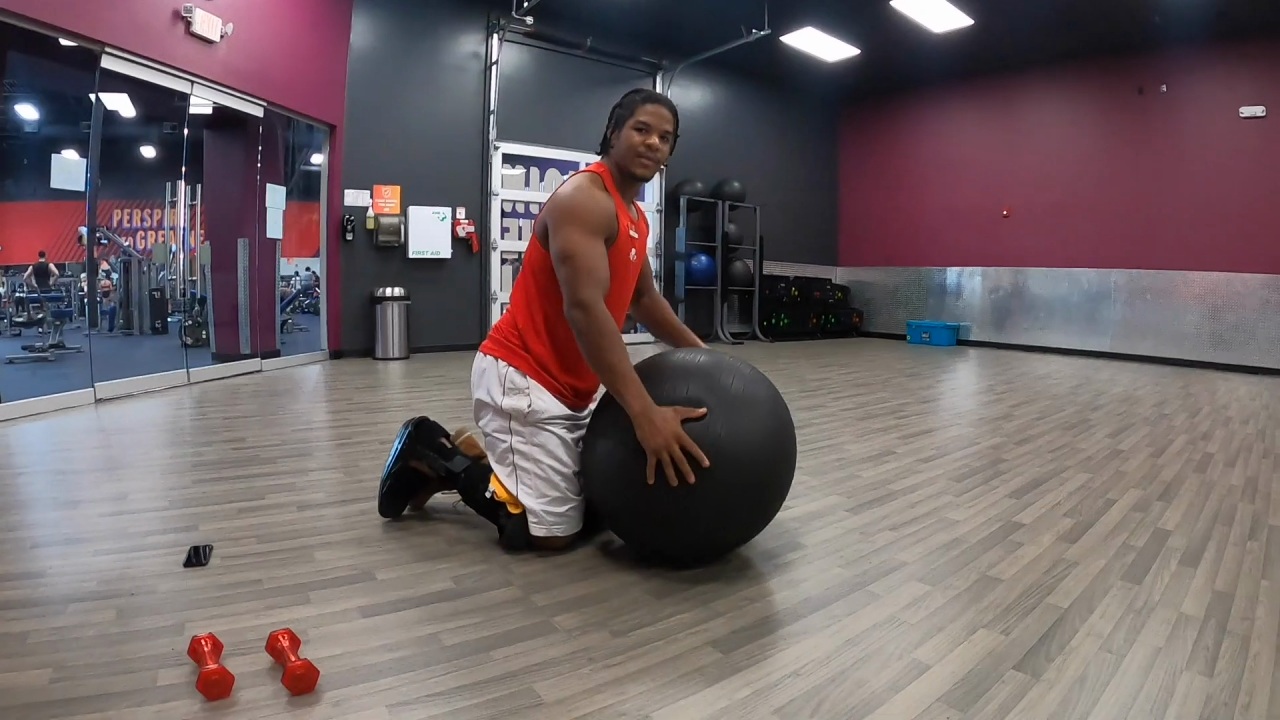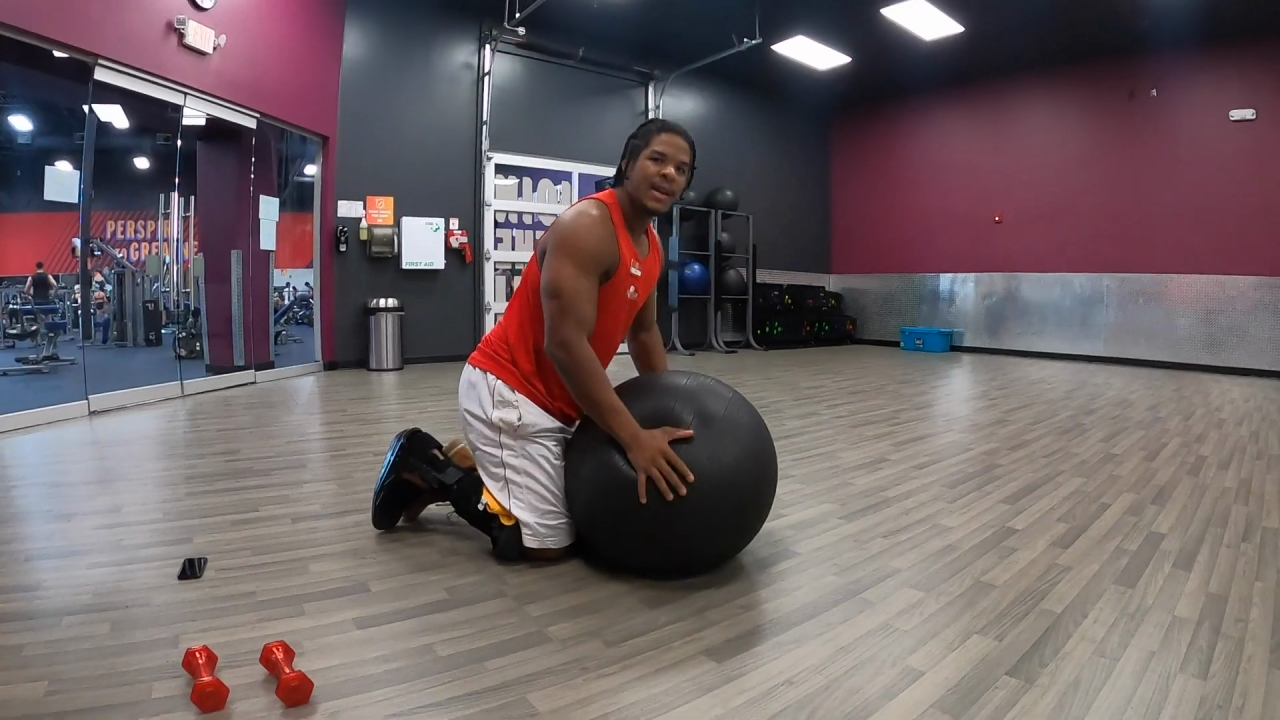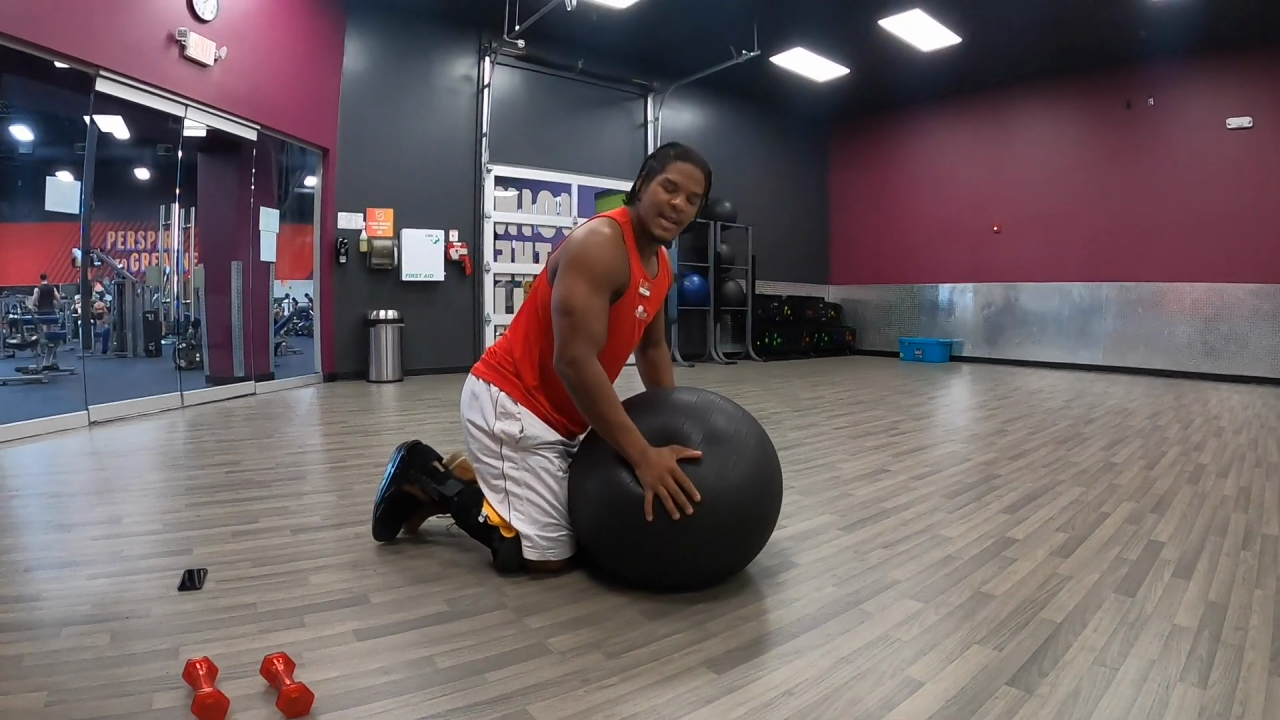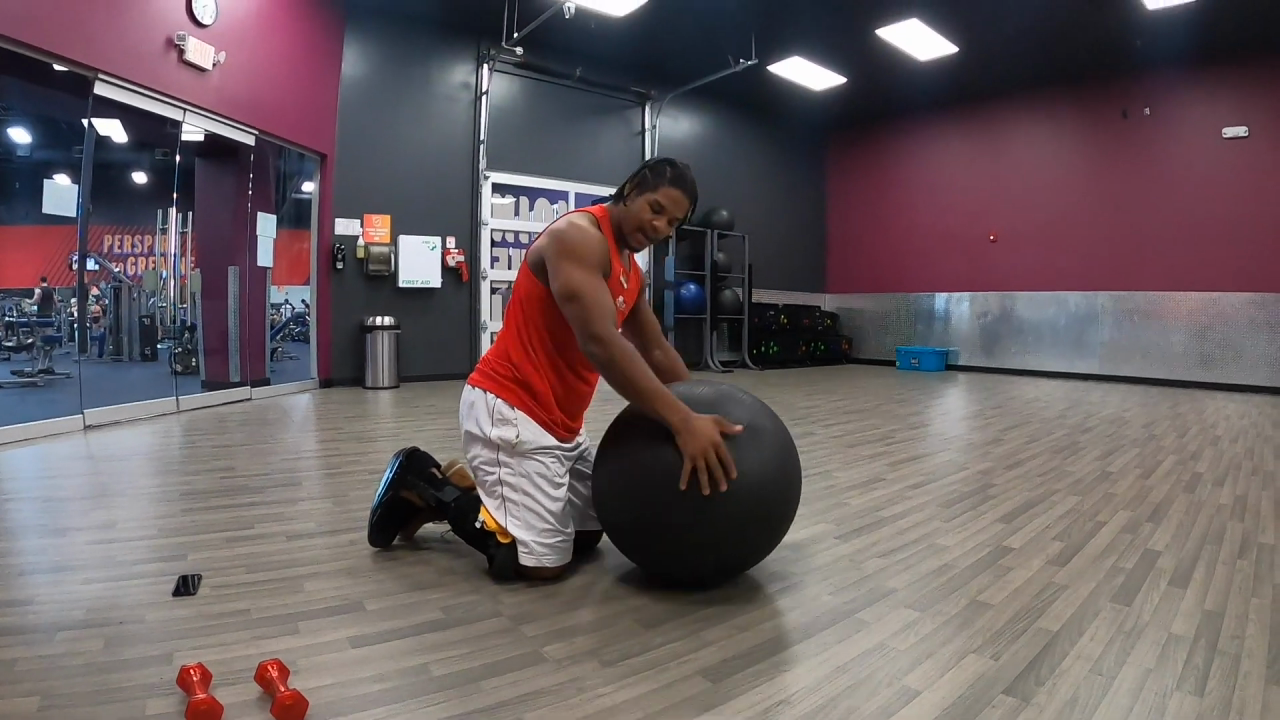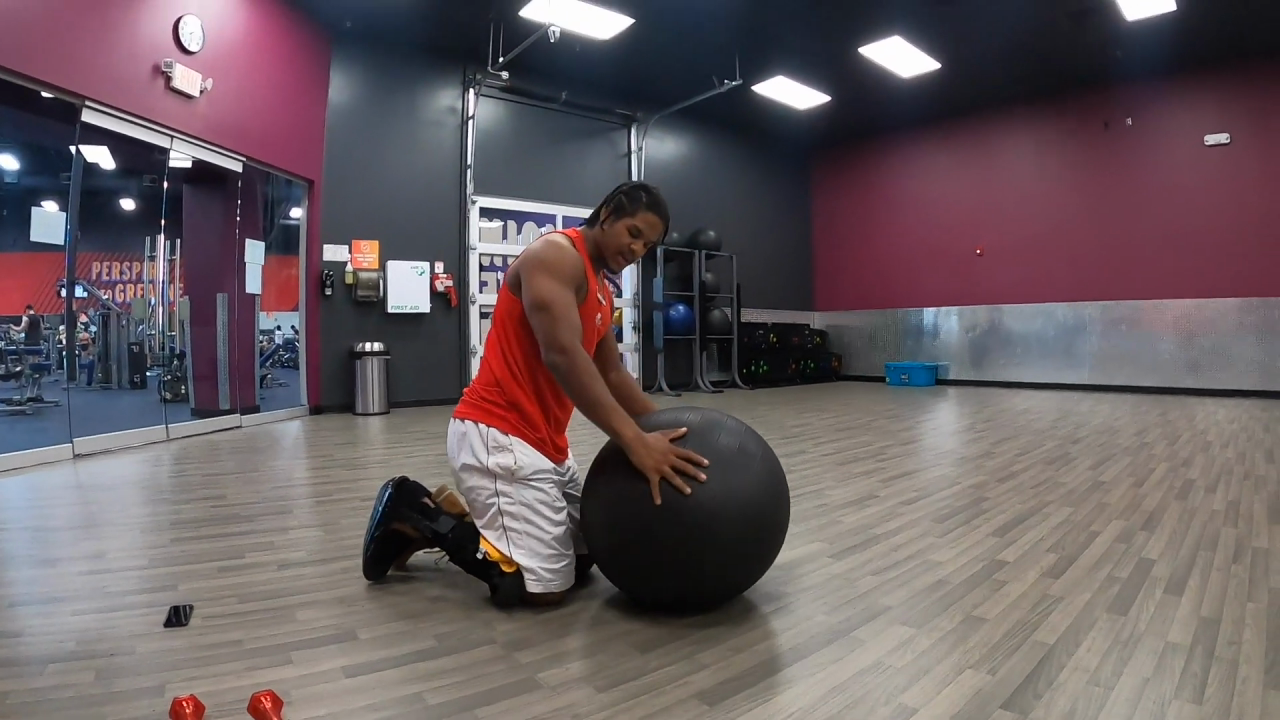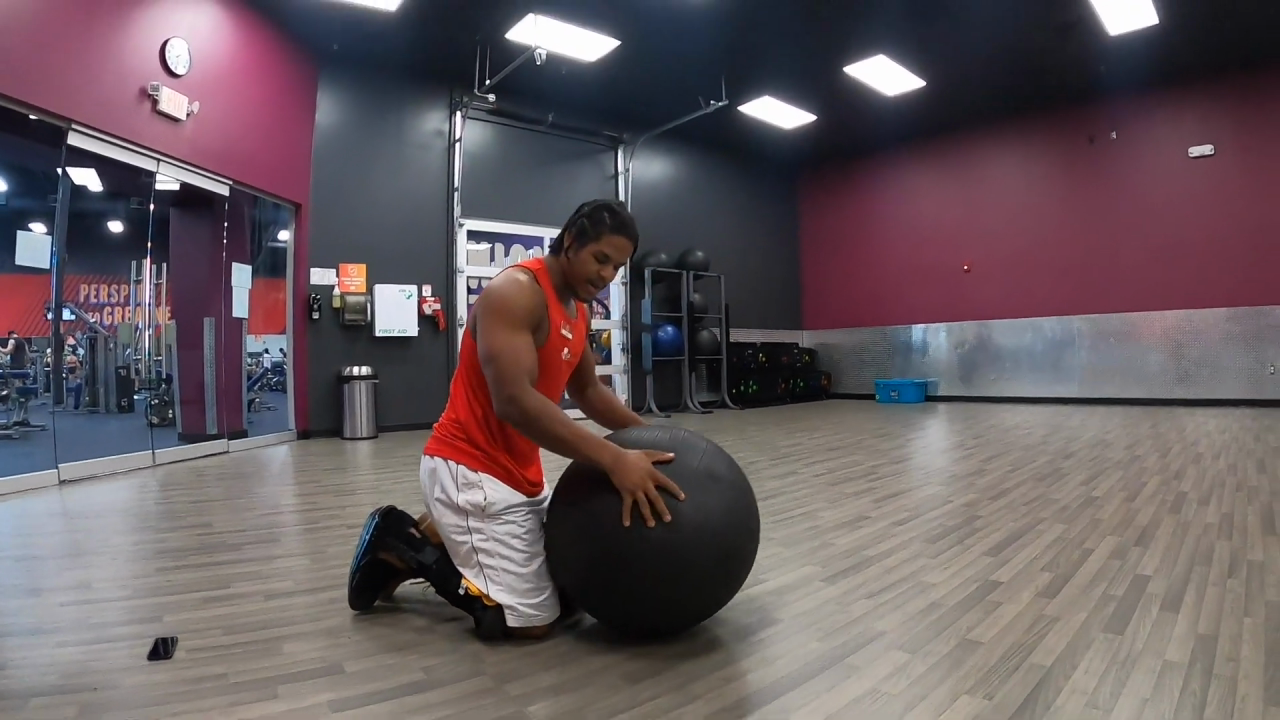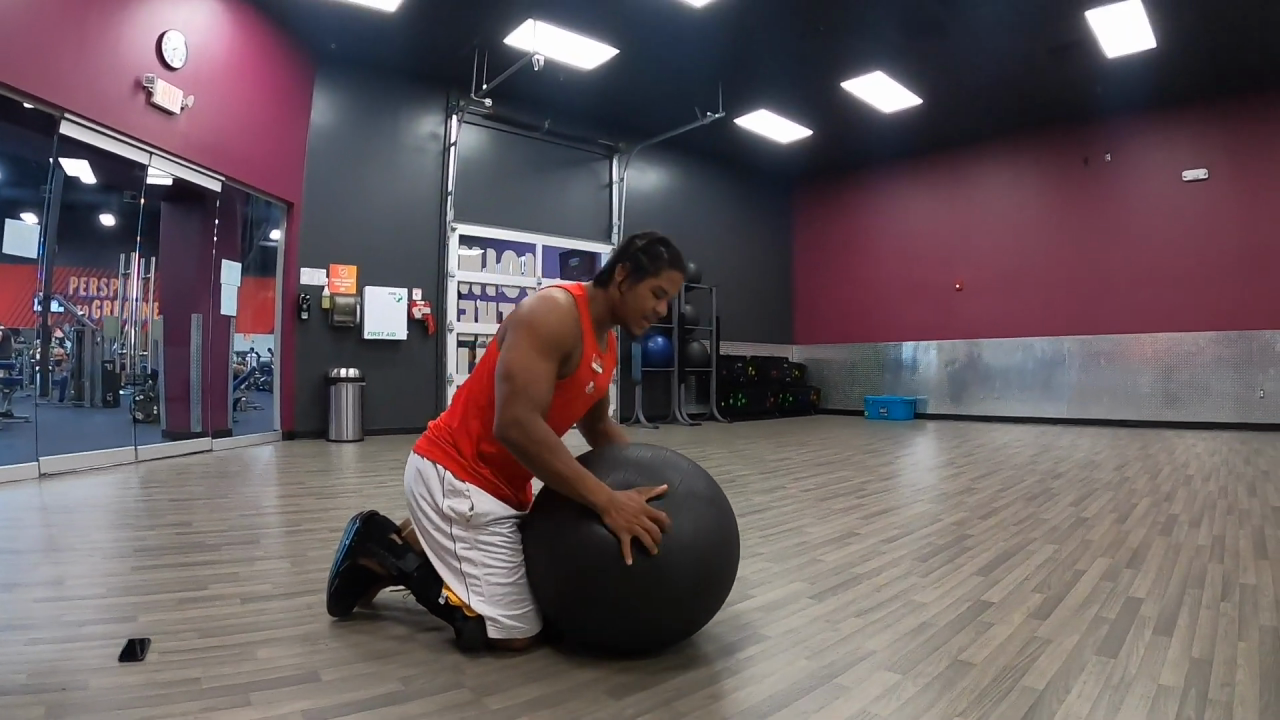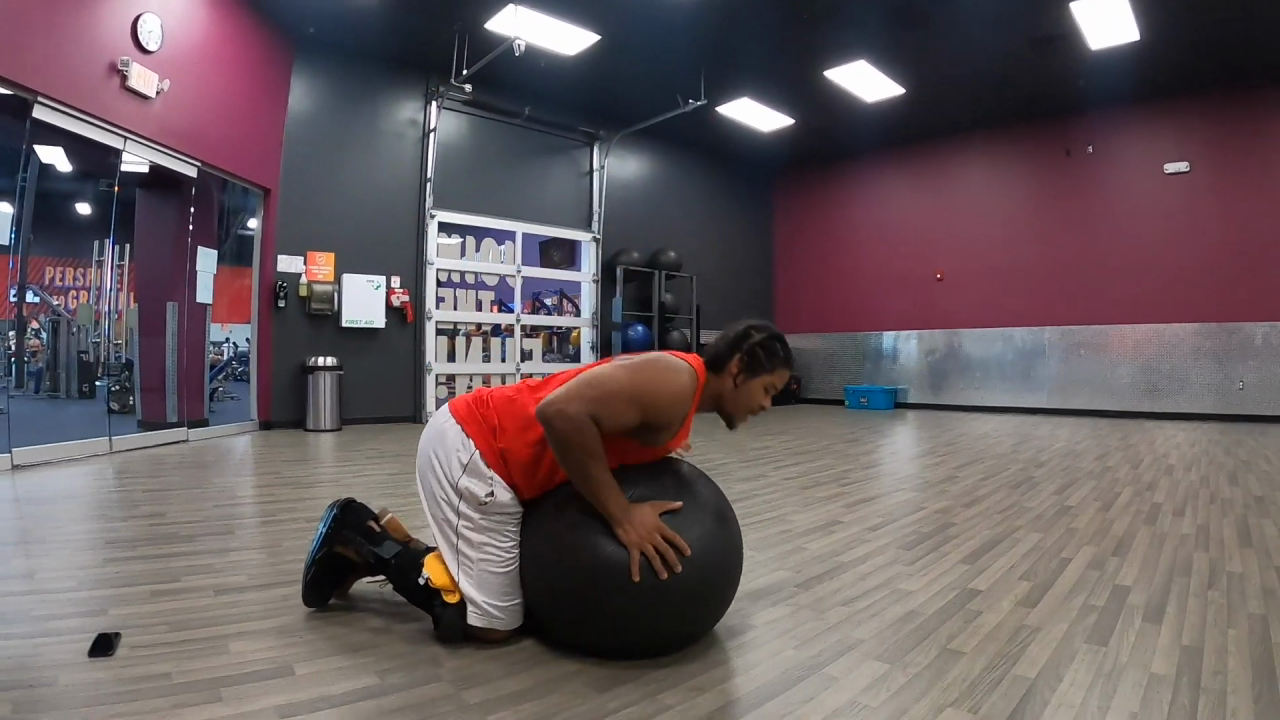
dt=0.4s
person 1, frame 1
left shoulder: (635, 216)
right shoulder: (585, 198)
left elbow: (643, 297)
right elbow: (583, 308)
left wrist: (696, 350)
right wrist: (645, 413)
left hip: (569, 385)
right hip: (522, 376)
right knee: (555, 531)
left ankle: (469, 456)
right ankle: (437, 456)
person 1, frame 2
left shoulder: (651, 246)
right shoulder: (588, 226)
left elbow: (642, 331)
right elbow: (564, 343)
right wrist: (633, 436)
left hip: (556, 399)
right hip: (510, 388)
right knee: (547, 543)
left ankle: (461, 465)
right ankle: (430, 468)
person 1, frame 3
left shoulder: (660, 266)
right shoulder: (599, 243)
left elbow: (652, 348)
right elbow: (574, 360)
right wrist: (642, 456)
left hip: (557, 411)
right hip: (510, 401)
right knee: (547, 555)
left ankle: (463, 479)
right ankle: (430, 480)
person 1, frame 4
left shoulder: (630, 268)
right shoulder: (578, 235)
left elbow: (655, 347)
right elbow: (598, 341)
left wrist: (696, 411)
right wrist: (682, 421)
left hip: (560, 417)
right hip: (510, 408)
left knee: (585, 536)
right knee: (543, 561)
left ankle: (461, 487)
right ankle: (427, 486)
person 1, frame 5
left shoulder: (600, 287)
right shoulder: (555, 254)
left elbow: (611, 373)
right elbow: (561, 354)
left wrist: (663, 426)
right wrist: (633, 438)
left hip: (544, 440)
right hip: (498, 435)
left knee: (580, 558)
right knee: (546, 585)
left ankle: (454, 511)
right ankle: (420, 517)
person 1, frame 6
left shoulder: (577, 308)
right shoulder: (515, 291)
left elbow: (587, 391)
right elbow: (514, 401)
right wrist: (614, 459)
left hip: (519, 474)
right hip: (471, 470)
right knee: (534, 618)
left ankle: (437, 539)
right ankle: (406, 548)
person 1, frame 7
left shoulder: (606, 341)
right shoulder: (555, 312)
left elbow: (597, 423)
right elbow: (515, 425)
left wrist: (649, 479)
right wrist: (607, 500)
left hip: (498, 483)
right hip: (455, 477)
right knee: (515, 632)
left ankle: (411, 544)
right ankle: (384, 554)
person 1, frame 8
left shoulder: (686, 390)
right shoulder: (676, 383)
right elbow: (560, 412)
right wrist: (621, 515)
left hip: (477, 441)
right hip: (469, 447)
right knee: (493, 623)
left ankle: (388, 538)
right ankle: (361, 541)
